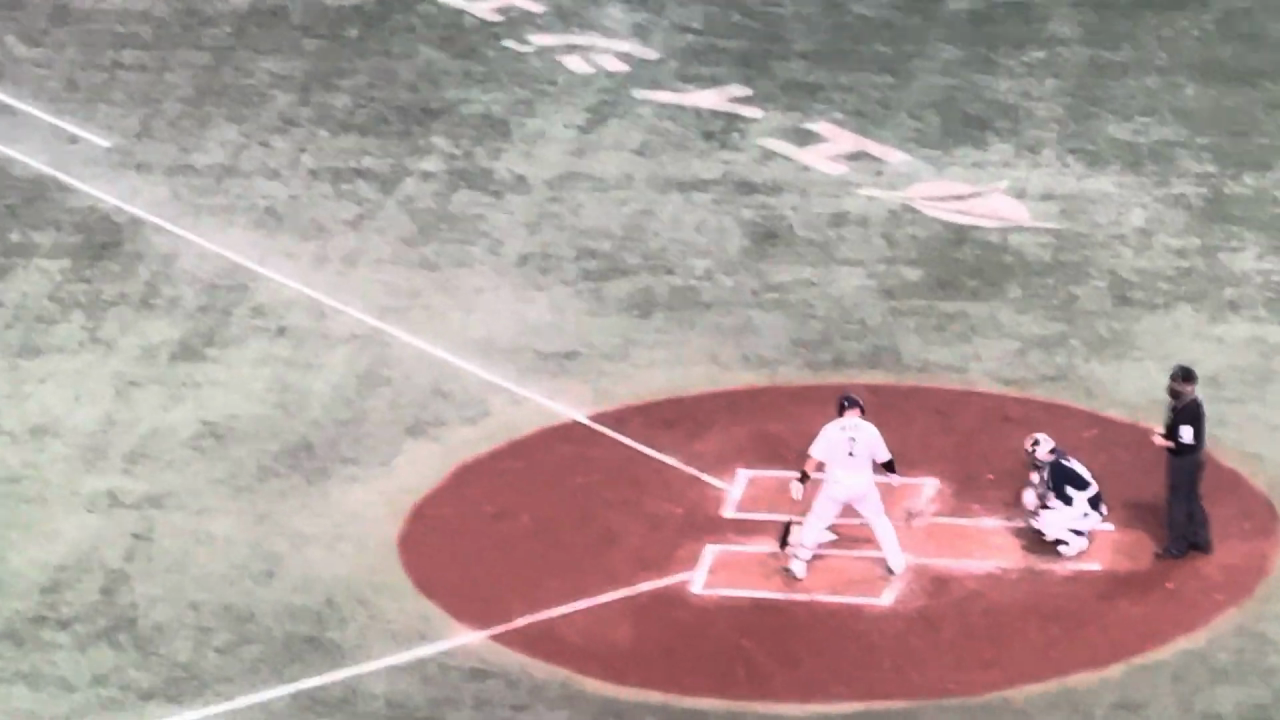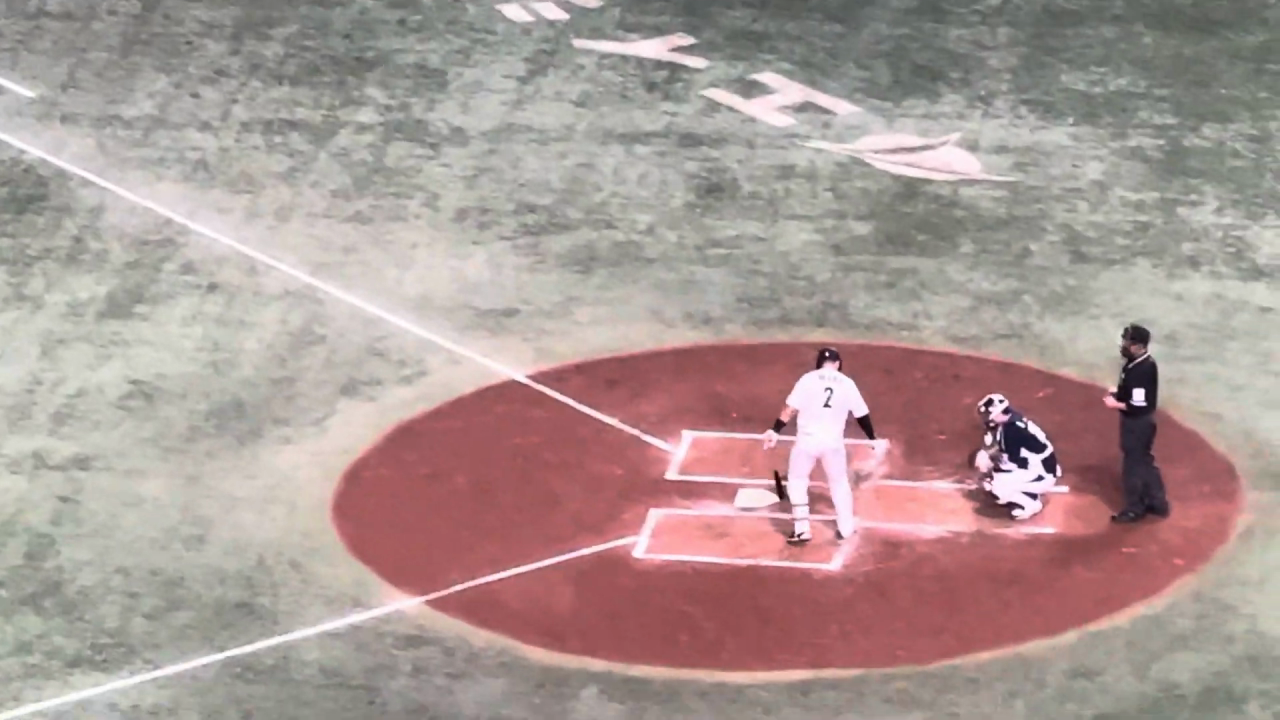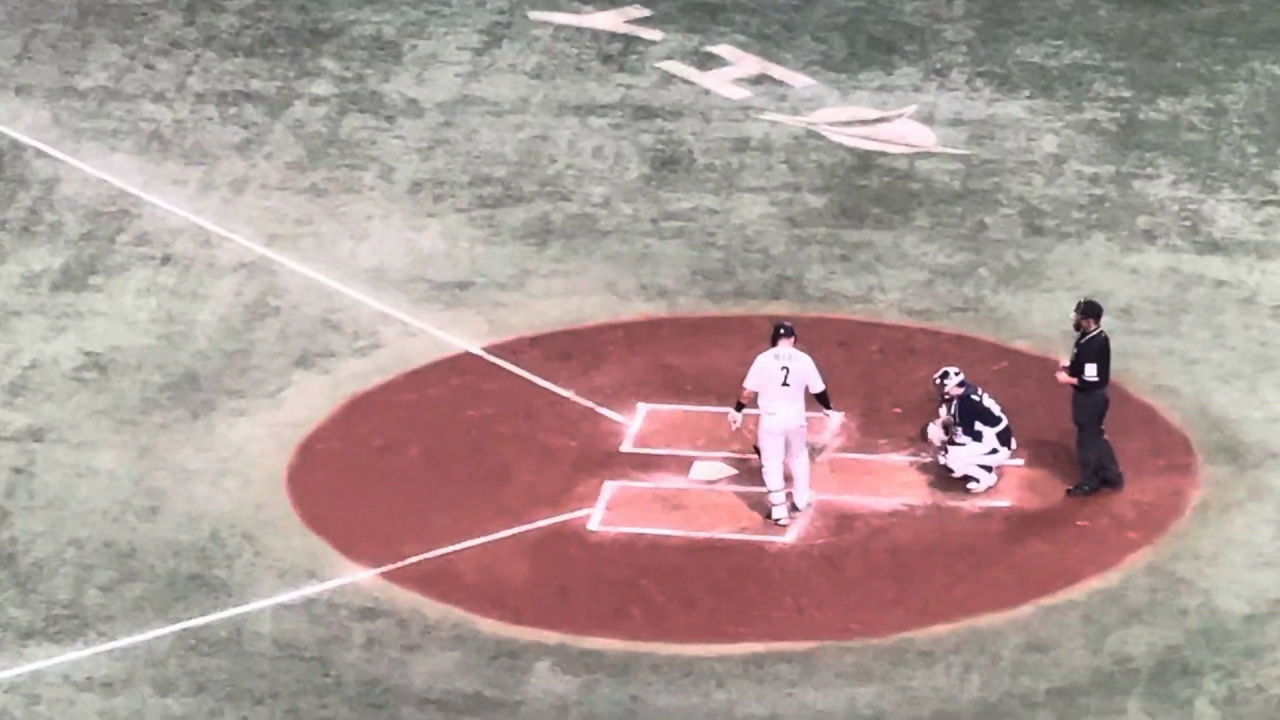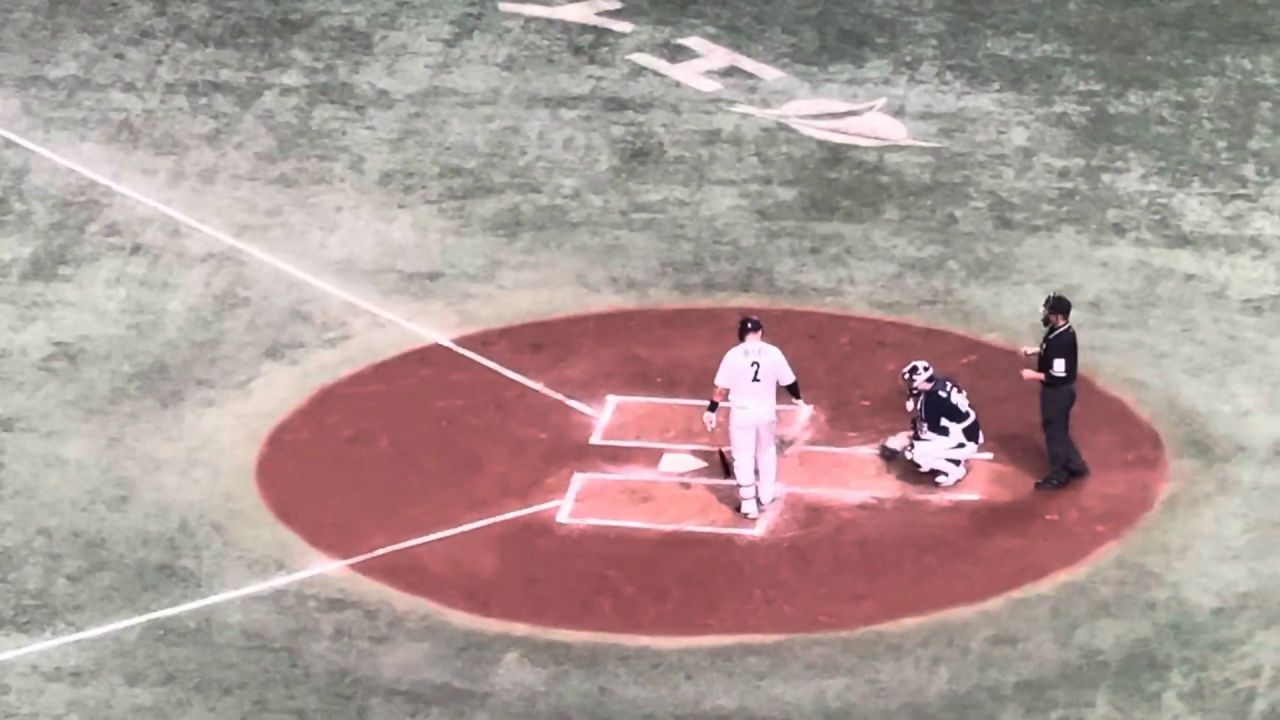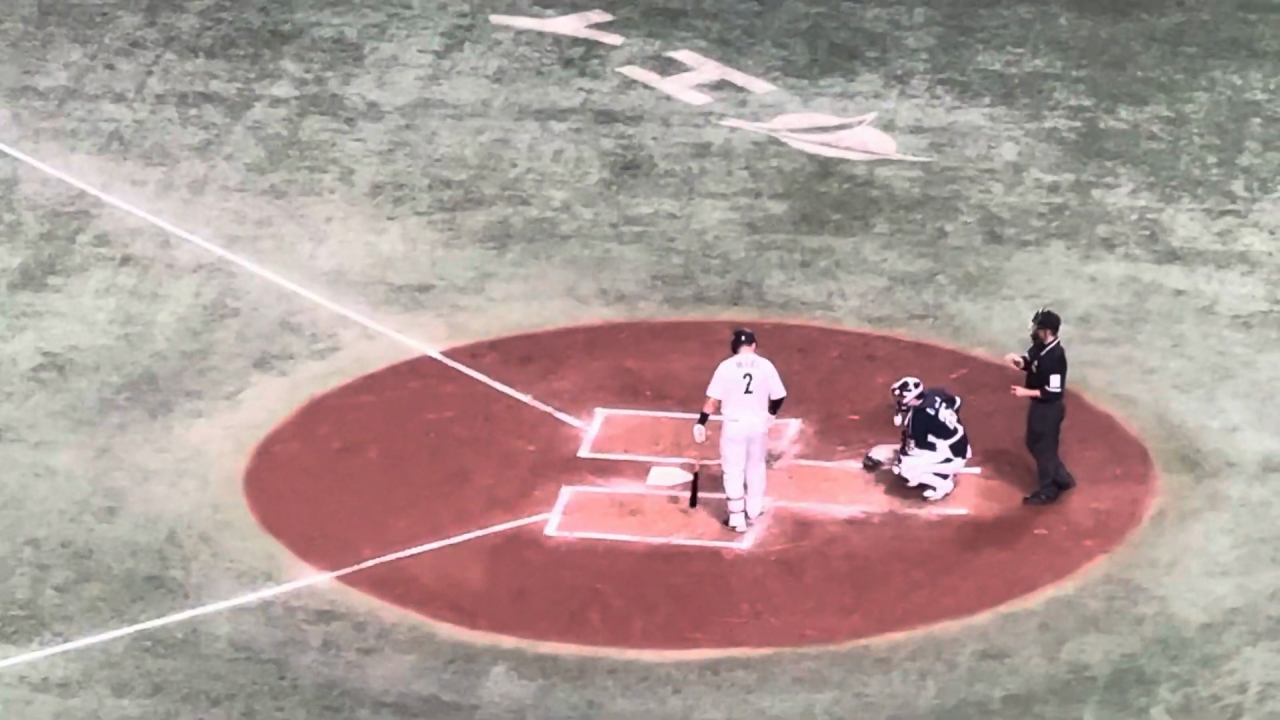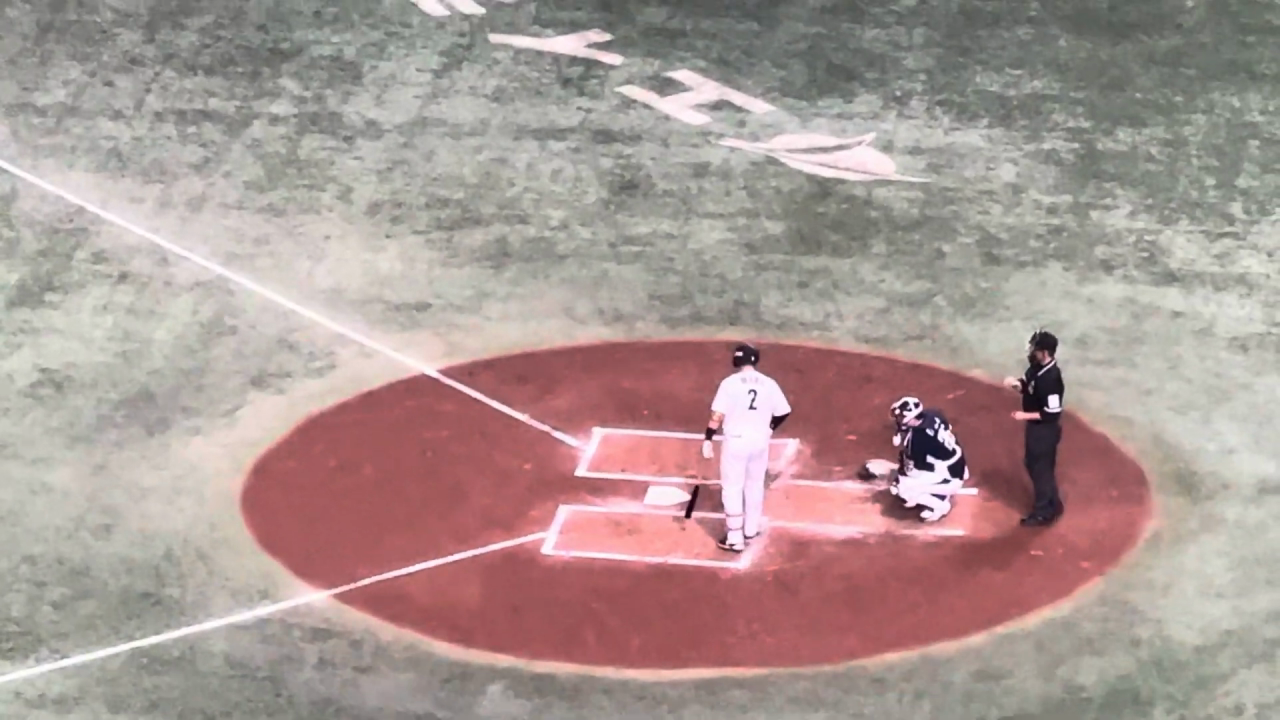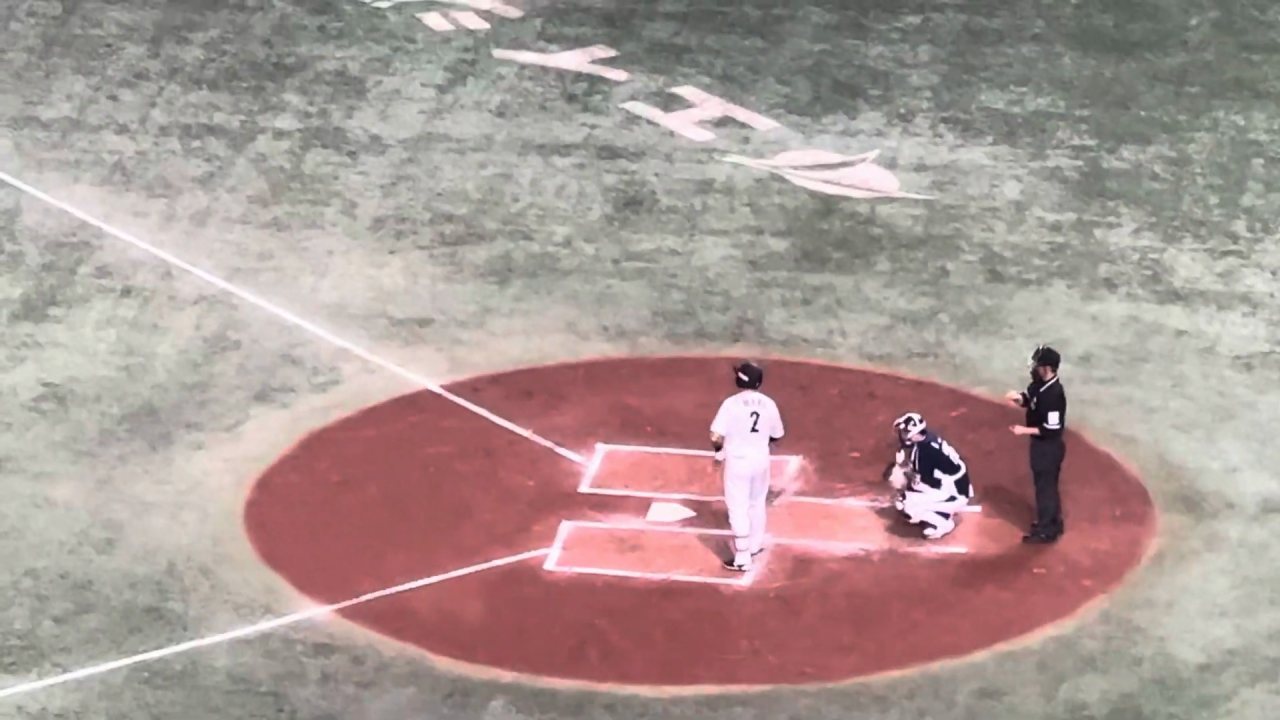
dt=0.3s
person 1, frame 1
left shoulder: (830, 429)
right shoulder: (869, 429)
left elbow: (814, 459)
right elbow: (884, 459)
left wrist: (801, 481)
right wrist: (893, 473)
left hip: (836, 486)
right hip: (862, 486)
left knee: (814, 523)
right knee: (879, 520)
left ankle: (797, 566)
right ankle: (897, 564)
person 1, frame 2
left shoulder: (808, 379)
right shoulder: (847, 383)
left elbow: (790, 409)
right elbow: (862, 415)
left wrist: (774, 431)
right wrist: (873, 439)
left hip: (807, 439)
right hip: (833, 441)
left knee: (797, 482)
right knee: (839, 482)
left ankle: (802, 529)
right ankle: (845, 528)
person 1, frame 3
left shoulder: (764, 359)
right shoulder: (804, 359)
left elbow: (748, 391)
right elbow: (818, 390)
left wrist: (737, 411)
right wrist: (829, 409)
left hip: (771, 418)
right hip: (795, 418)
left knee: (772, 464)
right knee: (799, 456)
left ankle: (779, 512)
right ankle: (801, 501)
person 1, frame 4
left shoulder: (733, 355)
right shoulder: (773, 353)
left elbow: (721, 388)
right elbow: (789, 381)
left wrist: (711, 411)
right wrist: (798, 399)
left hip: (742, 413)
right hip: (766, 411)
left knee: (743, 458)
right knee: (767, 451)
left ankle: (749, 506)
right ankle: (766, 496)
person 1, frame 5
left shoulder: (726, 366)
right shoulder: (766, 366)
left elbow: (713, 400)
right elbow: (779, 396)
left wrist: (701, 423)
right wrist: (771, 414)
left hip: (733, 425)
right hip: (758, 424)
left knee: (733, 472)
right knee: (756, 466)
left ankle: (737, 519)
right ankle: (753, 510)
person 1, frame 6
left shoulder: (730, 382)
right shoulder: (769, 383)
left elbow: (717, 416)
right elbow: (783, 412)
left wrist: (708, 439)
right wrist: (769, 428)
left hip: (735, 442)
right hip: (759, 441)
left knee: (731, 489)
right knee: (755, 486)
left ankle: (734, 538)
right ankle: (751, 530)
person 1, frame 7
left shoulder: (731, 404)
right shoulder: (769, 404)
left elbow: (716, 436)
right elbow: (777, 436)
left wrist: (719, 450)
left hip: (738, 462)
right hip: (761, 460)
left knee: (738, 510)
right knee: (757, 504)
left ankle: (742, 559)
right ankle: (754, 546)
person 2, frame 1
left shoulder: (1186, 410)
right shoulder: (1189, 404)
left elbow: (1186, 443)
left wrist: (1164, 442)
right wrist: (1166, 432)
left hip: (1183, 460)
right hip: (1189, 459)
left knee: (1177, 502)
right knee: (1191, 499)
left ankle: (1177, 546)
right ankle: (1200, 540)
person 2, frame 2
left shoulder: (1138, 371)
right shoulder: (1146, 362)
left elbow: (1137, 405)
left wrist: (1115, 404)
right wrist: (1119, 391)
left hip: (1136, 423)
right hip: (1143, 420)
left knee: (1133, 465)
right knee: (1145, 461)
left ankle: (1134, 509)
right ankle: (1157, 503)
person 2, frame 3
left shoulder: (1090, 346)
right shoulder: (1098, 337)
left elbow: (1089, 380)
left wrist: (1067, 379)
right wrist: (1071, 364)
left hip: (1089, 397)
right hip: (1096, 395)
left knee: (1087, 440)
right knee: (1096, 436)
left ankle: (1089, 483)
right ankle: (1112, 476)
person 2, frame 4
left shoulder: (1061, 341)
right shoulder: (1059, 331)
left elbow: (1057, 376)
left wrist: (1033, 375)
right wrist: (1035, 351)
left hip: (1058, 392)
right hip: (1056, 391)
left knee: (1055, 433)
right knee: (1057, 430)
left ankle: (1058, 476)
right ankle: (1075, 466)
person 2, frame 5
left shoulder: (1054, 357)
right shoulder: (1040, 345)
left elbow: (1053, 392)
right elbow: (1028, 362)
left wrist: (1026, 392)
right wrist: (1018, 360)
left hip: (1048, 409)
right hip: (1040, 406)
left knee: (1045, 449)
right knee: (1034, 443)
left ankle: (1047, 491)
right ankle: (1061, 479)
person 2, frame 6
left shoulder: (1050, 378)
right shoulder: (1037, 367)
left elbow: (1053, 413)
right elbow: (1027, 386)
left wrist: (1026, 416)
right wrist: (1016, 384)
left hip: (1045, 430)
right hip: (1035, 427)
left knee: (1042, 470)
right knee: (1032, 466)
left ankle: (1044, 512)
right ankle: (1052, 504)
person 2, frame 7
left shoulder: (1052, 394)
right shoulder: (1039, 382)
left elbow: (1052, 429)
right elbow: (1028, 400)
left wrist: (1024, 430)
right wrist: (1018, 397)
left hip: (1049, 446)
right hip: (1040, 443)
left knee: (1045, 487)
right knee: (1044, 485)
left ankle: (1046, 530)
right ankle: (1053, 523)
